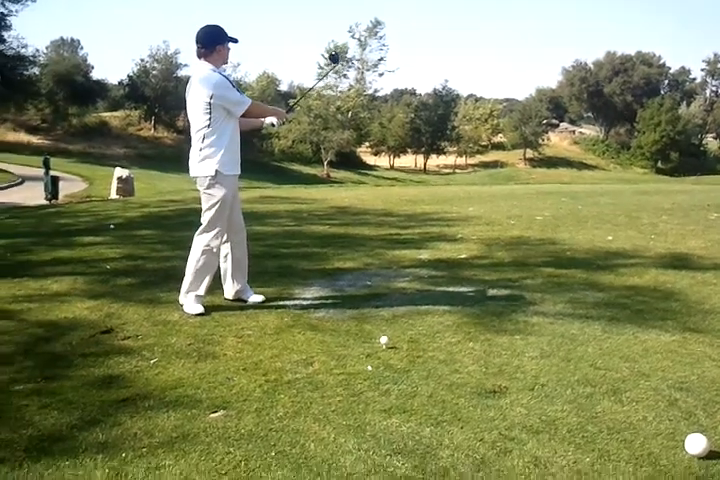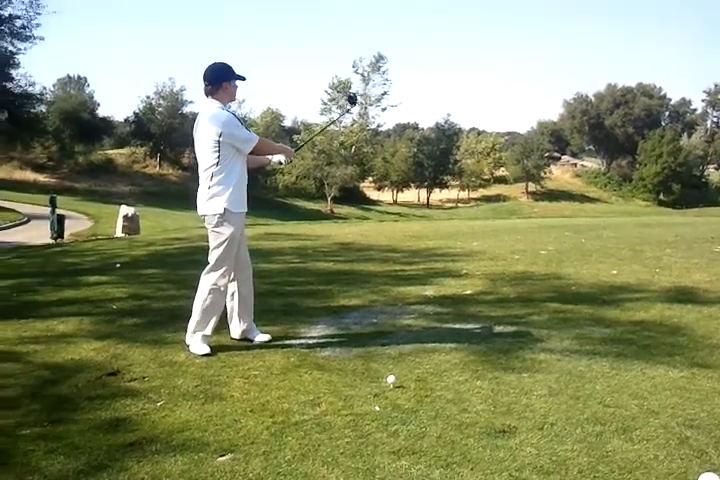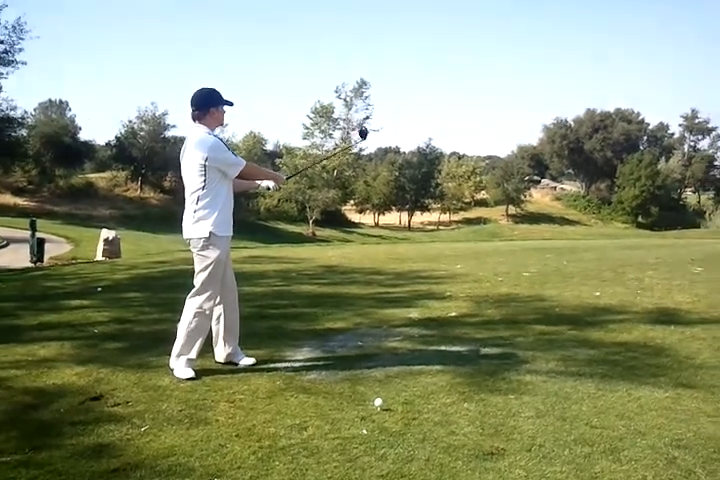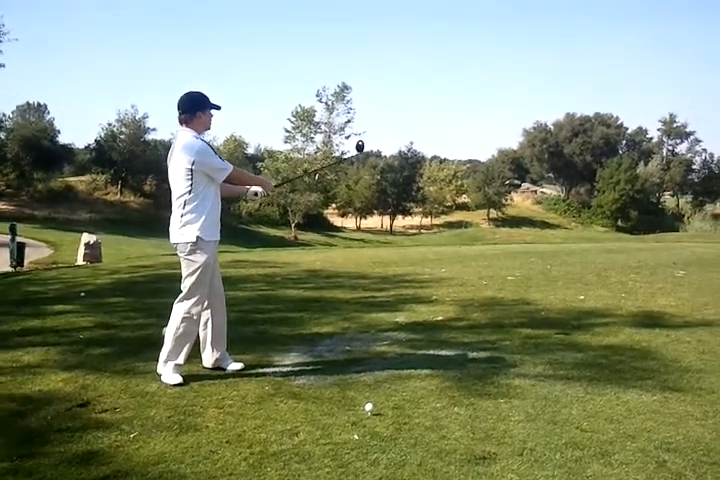
dt=0.2s
person 1, frame 1
left shoulder: (201, 79)
right shoulder: (214, 80)
left elbow: (232, 122)
right elbow: (250, 107)
left wrist: (264, 122)
right wrist: (276, 113)
left hip: (223, 168)
right hip: (215, 169)
left knee: (234, 230)
right knee: (211, 233)
left ankle: (236, 287)
right ankle: (190, 294)
person 1, frame 2
left shoulder: (208, 116)
right shoulder: (222, 117)
right elbow: (258, 144)
left wrist: (271, 159)
right wrist: (284, 150)
left hip: (229, 206)
right hip: (223, 207)
left knee: (240, 269)
right knee: (219, 272)
left ankle: (242, 326)
right ankle: (197, 334)
person 1, frame 3
left shoulder: (195, 141)
right shoulder: (208, 142)
left elbow: (226, 183)
right elbow: (245, 169)
left wrist: (260, 184)
right wrist: (273, 176)
left hip: (214, 230)
right hip: (208, 231)
left knee: (226, 292)
right knee: (204, 295)
left ankle: (227, 349)
right ankle: (181, 358)
person 1, frame 4
left shoulder: (183, 145)
right shoulder: (195, 146)
left elbow: (215, 187)
right elbow: (232, 174)
left wrist: (248, 190)
right wrist: (261, 182)
left hip: (201, 235)
right hip: (195, 235)
left knee: (213, 297)
right knee: (191, 301)
left ankle: (215, 354)
right ankle: (168, 363)
